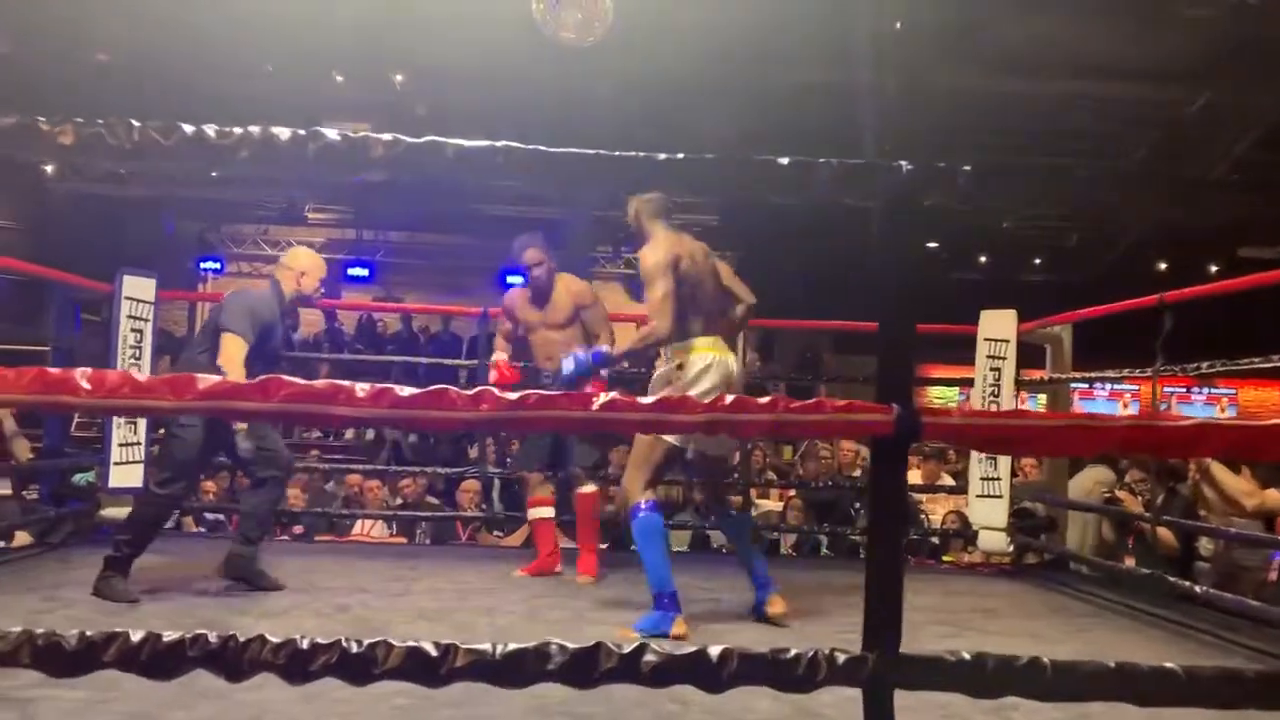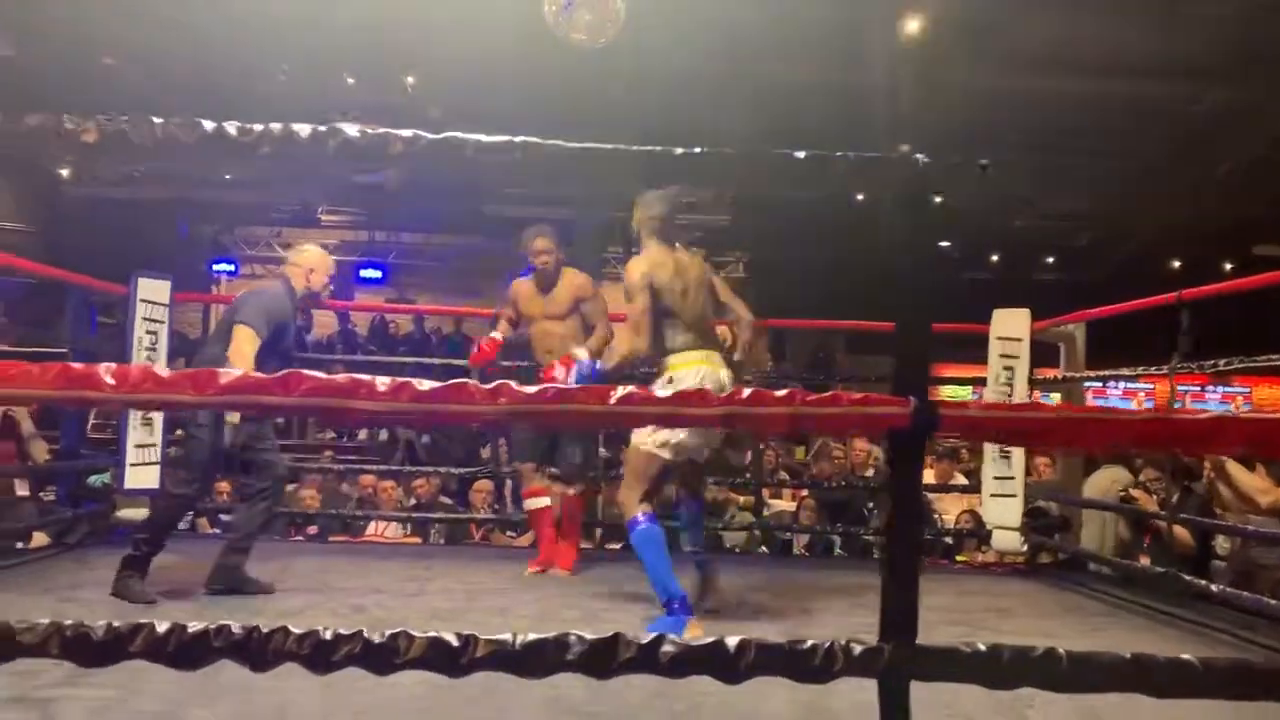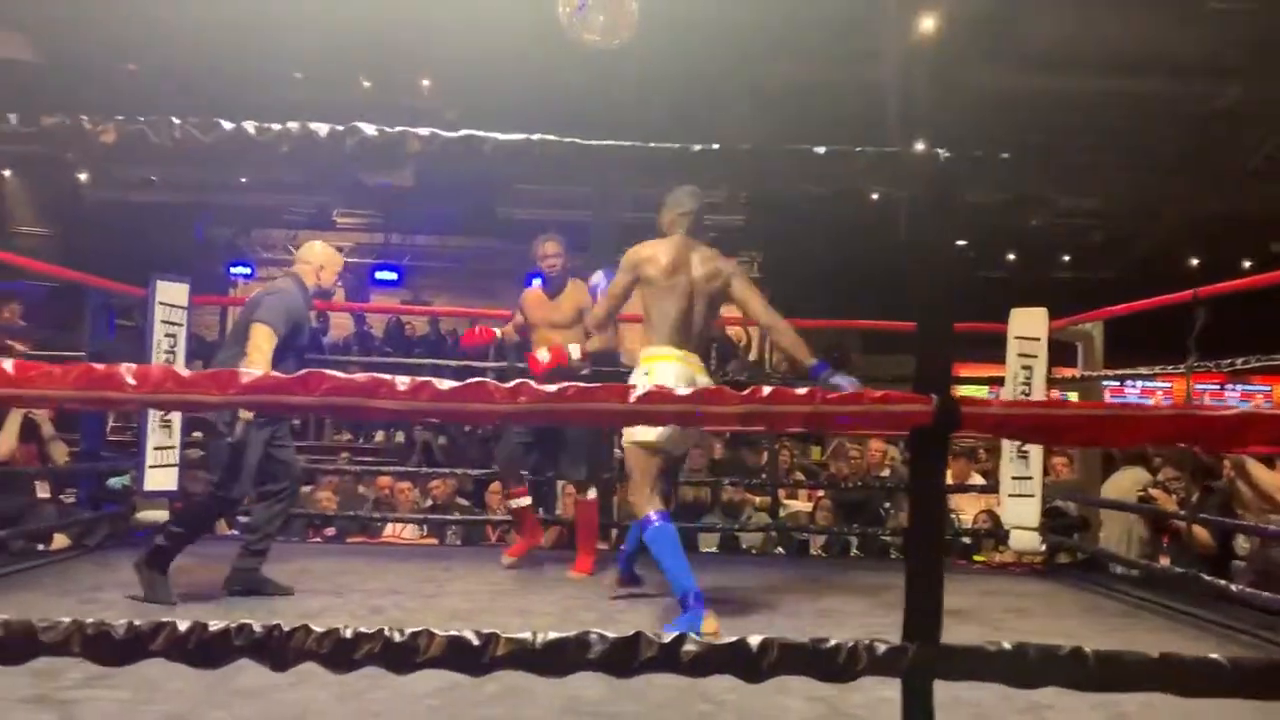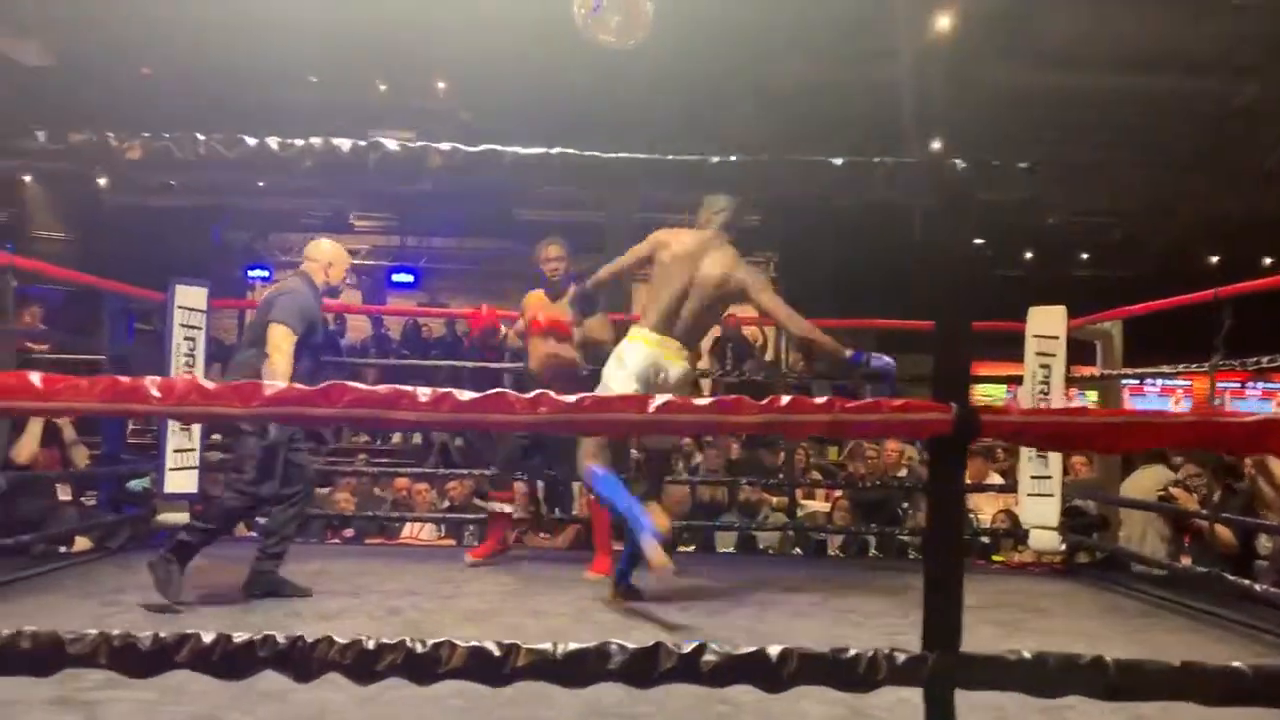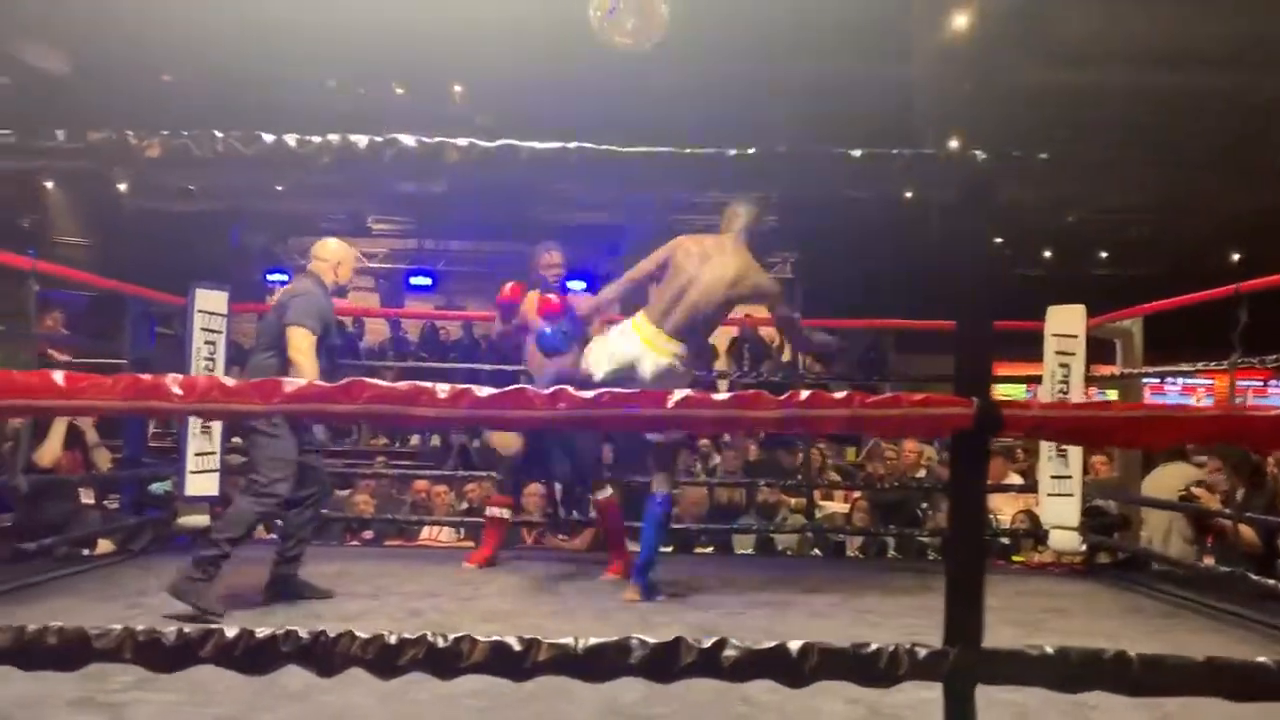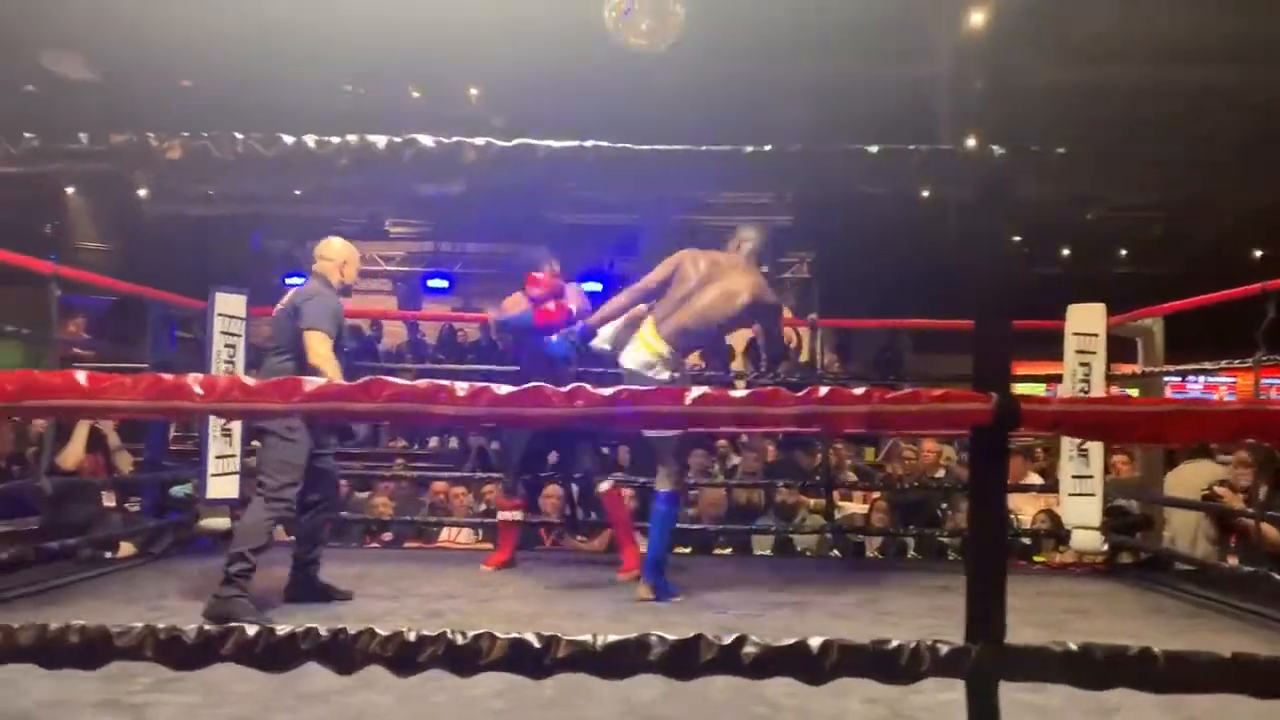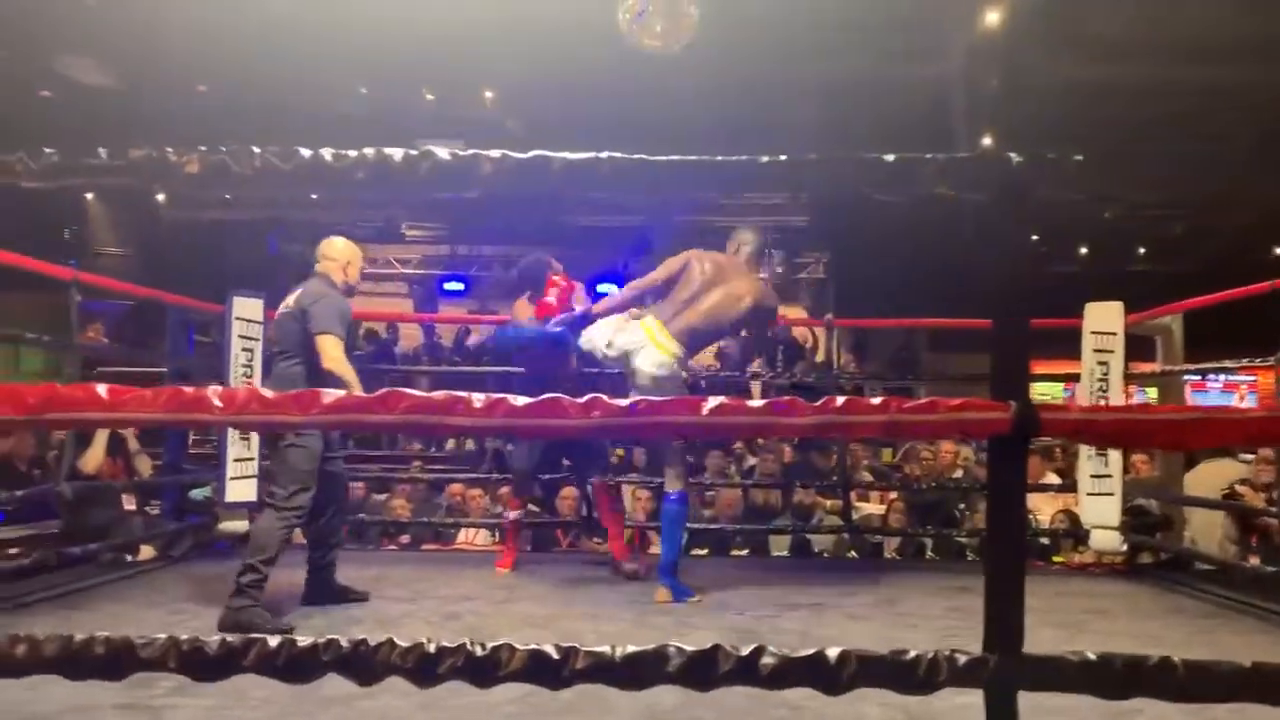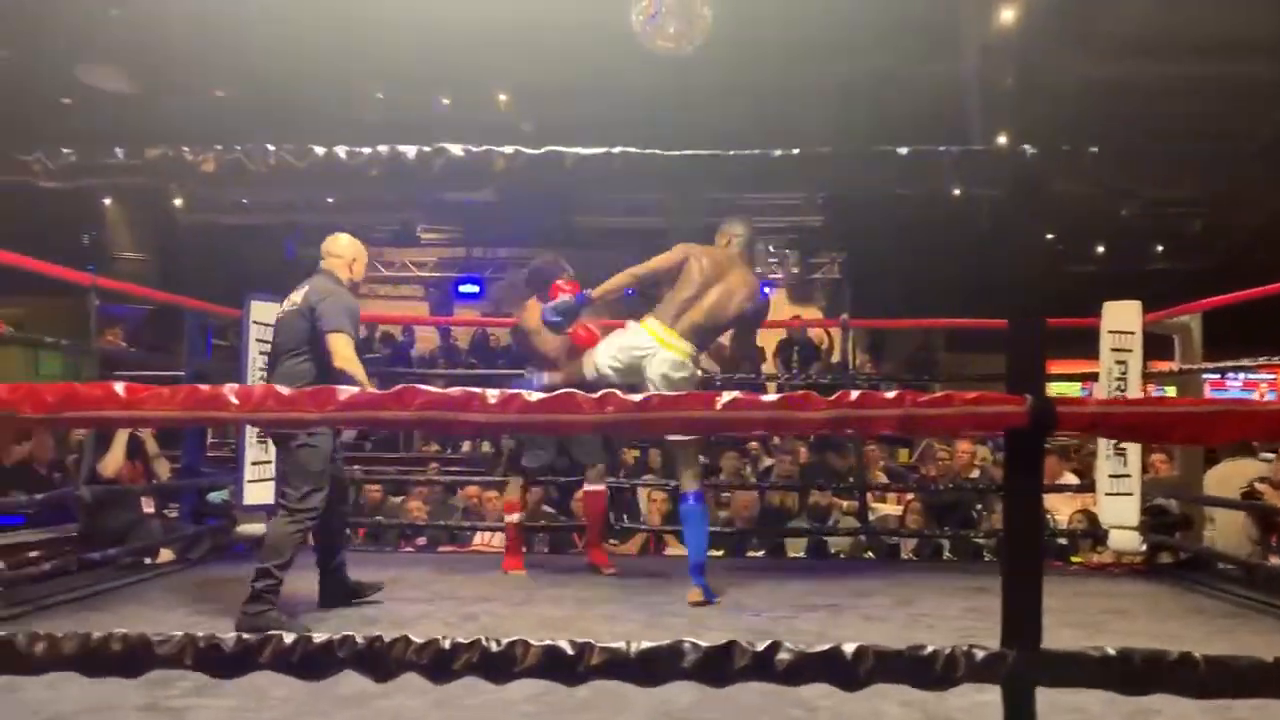
dt=0.1s
person 1, frame 1
left shoulder: (654, 253)
right shoulder: (699, 249)
left elbow: (663, 327)
right elbow: (745, 302)
left wrist: (601, 357)
left hip: (688, 365)
right hip: (722, 364)
left knee: (637, 487)
right knee: (717, 495)
left ankle: (667, 611)
right ankle: (766, 593)
person 1, frame 2
left shoulder: (640, 268)
right shoulder: (696, 263)
left elbow: (639, 348)
right elbow: (744, 320)
right wrist: (738, 368)
left hip: (683, 380)
right hip: (718, 377)
left knee: (632, 501)
right knee: (687, 480)
left ankle: (679, 616)
right ankle: (702, 563)
person 1, frame 3
left shoulder: (642, 254)
right shoulder: (724, 267)
left elbow: (599, 320)
right elbow: (771, 323)
left wrist: (600, 295)
right wrist: (821, 371)
left hip: (658, 371)
right hip: (695, 378)
left knee: (645, 498)
right knee: (649, 482)
left ankle: (696, 611)
right ankle: (626, 565)
person 1, frame 4
left shoulder: (667, 239)
right shoulder: (741, 271)
left elbow: (603, 279)
right elbow: (796, 326)
left wrist: (582, 293)
right wrist: (853, 356)
left hip: (638, 351)
right hip: (675, 366)
left knee: (593, 461)
left ankle: (650, 530)
right ankle: (623, 576)
person 1, frame 5
left shoulder: (688, 244)
right shoulder: (760, 280)
left elbow: (624, 285)
right elbow: (795, 337)
left wrist: (578, 315)
right wrist: (822, 344)
left hip: (631, 336)
right hip: (667, 363)
left knee: (578, 371)
right knee: (664, 474)
right ankle: (640, 579)
person 1, frame 6
left shoulder: (696, 257)
right shoulder: (766, 296)
left elbow: (638, 292)
right elbow: (775, 357)
left wrist: (586, 325)
left hip: (633, 334)
right hip: (658, 365)
right knee: (669, 475)
right ankle: (652, 578)
person 1, frame 7
left shoulder: (697, 258)
right shoulder: (764, 300)
left elbow: (637, 288)
right elbow: (751, 354)
left wrist: (580, 315)
left hip: (631, 334)
right hip: (663, 364)
left knee: (580, 329)
right knee: (675, 475)
right ankle: (668, 581)
person 1, frame 8
left shoulder: (694, 253)
right shoulder: (757, 295)
left elbow: (635, 275)
right elbow: (732, 355)
left wrist: (580, 300)
left hip: (641, 337)
right hip: (676, 362)
left knee: (569, 376)
right knee: (689, 479)
right ankle: (698, 582)
person 2, frame 1
left shoulder: (276, 307)
right shoulder: (253, 301)
right elbow: (229, 362)
left wrist: (248, 417)
right wrist: (241, 427)
left knee: (274, 465)
right knee: (169, 488)
left ankle: (241, 559)
right ankle: (114, 569)
person 2, frame 2
left shoulder: (282, 303)
right shoulder: (269, 299)
right elbow: (239, 355)
right wrist: (233, 414)
left knee: (269, 478)
right knee: (189, 487)
left ankle: (228, 569)
right ankle: (133, 569)
person 2, frame 3
left shoulder: (295, 300)
right shoulder: (285, 297)
right elbow: (257, 352)
right wrist: (246, 412)
right hip: (239, 403)
left knee: (284, 479)
right knee: (229, 489)
left ankle: (246, 571)
right ankle: (155, 561)
person 2, frame 4
left shoulder: (299, 296)
right shoulder: (298, 296)
right elbow: (277, 352)
left knee: (297, 485)
right knee: (253, 489)
left ankle: (264, 573)
right ankle: (174, 557)
person 2, frame 5
left shoulder: (307, 295)
right shoulder: (311, 297)
right elbow: (300, 354)
left knee: (313, 487)
right knee: (268, 492)
left ankle: (284, 577)
right ankle: (198, 575)
person 2, frame 6
left shoulder: (303, 295)
right shoulder: (322, 299)
right elbow: (319, 357)
left hip: (294, 409)
right hip: (288, 411)
left knee: (322, 492)
right knee: (277, 497)
left ankle: (304, 579)
right ankle: (230, 593)
person 2, frame 7
left shoulder: (305, 295)
right shoulder: (328, 300)
right elbow: (332, 361)
left knee: (332, 493)
right knee: (287, 505)
left ankle: (321, 581)
right ankle: (243, 602)
person 2, frame 8
left shoulder: (302, 294)
right shoulder: (336, 298)
right elbow: (342, 360)
left knee: (333, 497)
right knee: (300, 506)
left ankle: (336, 584)
right ankle: (260, 606)
person 3, frame 1
left shoulder: (577, 289)
right shoulder: (512, 299)
left elbow: (604, 334)
right elbow: (502, 336)
left wrist: (597, 377)
right wrist: (500, 362)
left hip: (579, 386)
right hip: (543, 387)
left knee: (580, 470)
right knee: (533, 473)
left ankle: (588, 554)
right ankle: (547, 555)
person 3, frame 2
left shoulder: (580, 283)
right shoulder: (519, 289)
left elbow: (603, 330)
right elbow: (508, 321)
left wrist: (578, 362)
right wrist: (492, 340)
left hip: (575, 381)
right hip: (541, 382)
left knee: (571, 469)
right knee: (526, 462)
left ankle: (569, 546)
right ankle: (547, 545)
person 3, frame 3
left shoulder: (584, 294)
right shoulder: (528, 297)
left elbow: (606, 339)
right elbow: (516, 331)
left wrist: (567, 353)
right wrist: (491, 335)
left knee: (580, 477)
right knee: (508, 461)
left ankle: (586, 554)
right ankle: (526, 533)
person 3, frame 4
right shoulder: (530, 301)
left elbow: (607, 339)
right elbow: (515, 340)
left wrist: (572, 330)
right wrist: (495, 329)
left hip: (572, 395)
left ankle: (604, 555)
right ankle: (496, 539)
person 3, frame 5
left shoulder: (582, 301)
right shoulder: (524, 302)
right elbow: (505, 341)
left wrist: (567, 317)
right wrist: (505, 314)
left knee: (594, 478)
right knee: (507, 471)
left ankle: (619, 556)
right ankle: (489, 547)
person 3, frame 6
left shoulder: (572, 295)
right shoulder: (513, 307)
right elbow: (514, 332)
left wrist: (570, 315)
right wrist: (540, 306)
left knee: (596, 472)
right knee: (512, 474)
left ankle: (630, 553)
right ankle: (504, 549)
person 3, frame 7
left shoulder: (575, 293)
right shoulder: (522, 310)
right wrist: (552, 305)
left hip: (572, 391)
right hip: (538, 396)
left knee: (598, 469)
right knee: (520, 473)
left ankle: (620, 550)
right ankle: (509, 549)
person 3, frame 8
left shoulder: (573, 300)
right shoulder: (531, 314)
left elbow: (592, 341)
right elbow: (557, 354)
left wrist: (590, 337)
left knee: (596, 468)
right knee: (524, 475)
left ankle: (596, 547)
right ankle: (513, 552)
